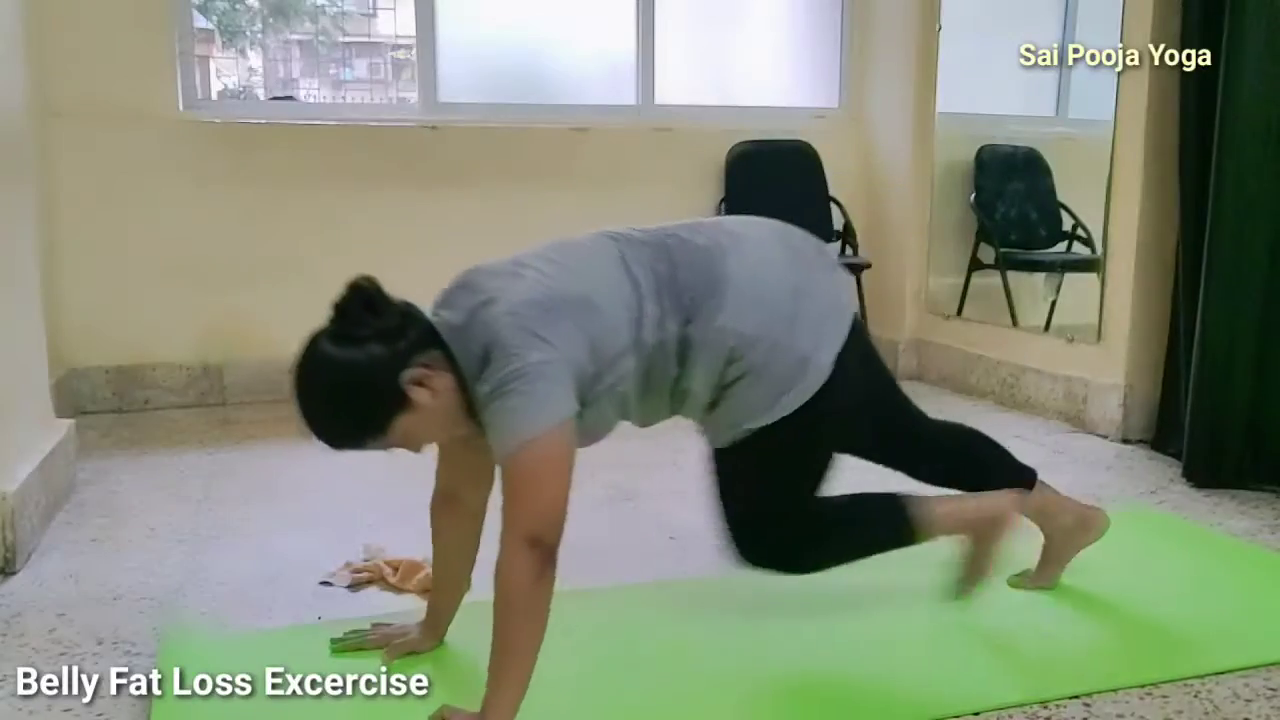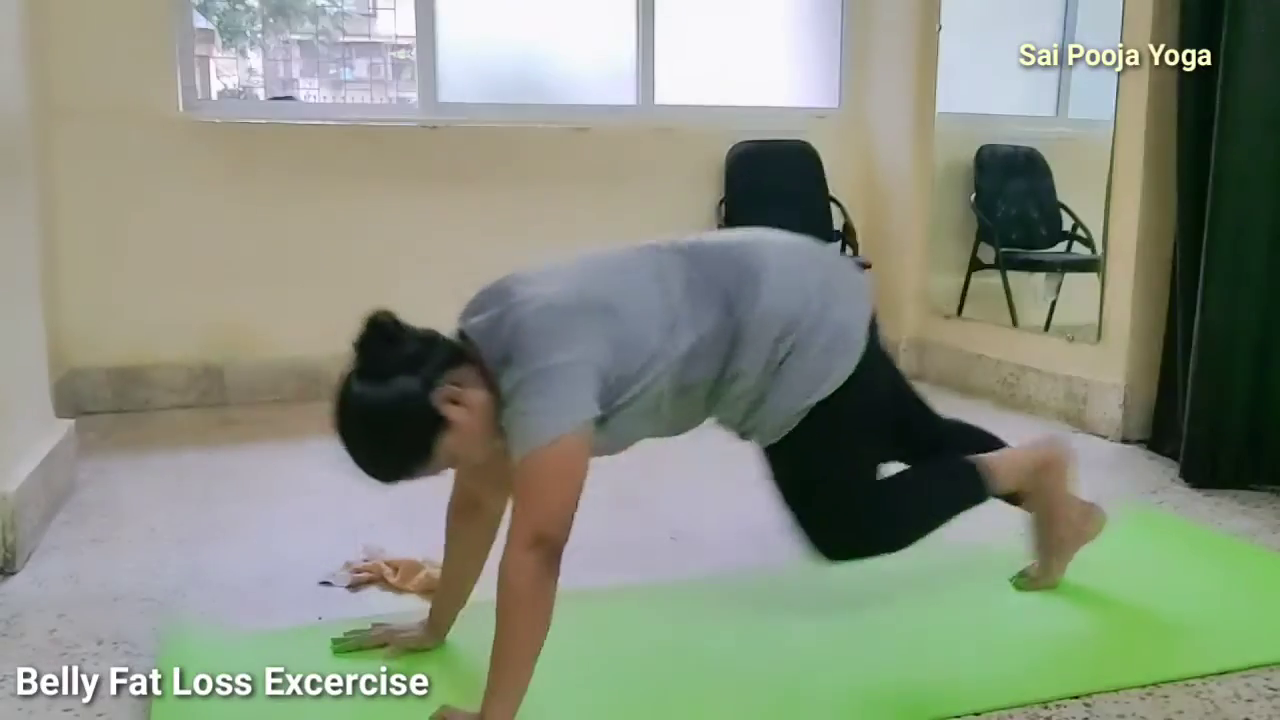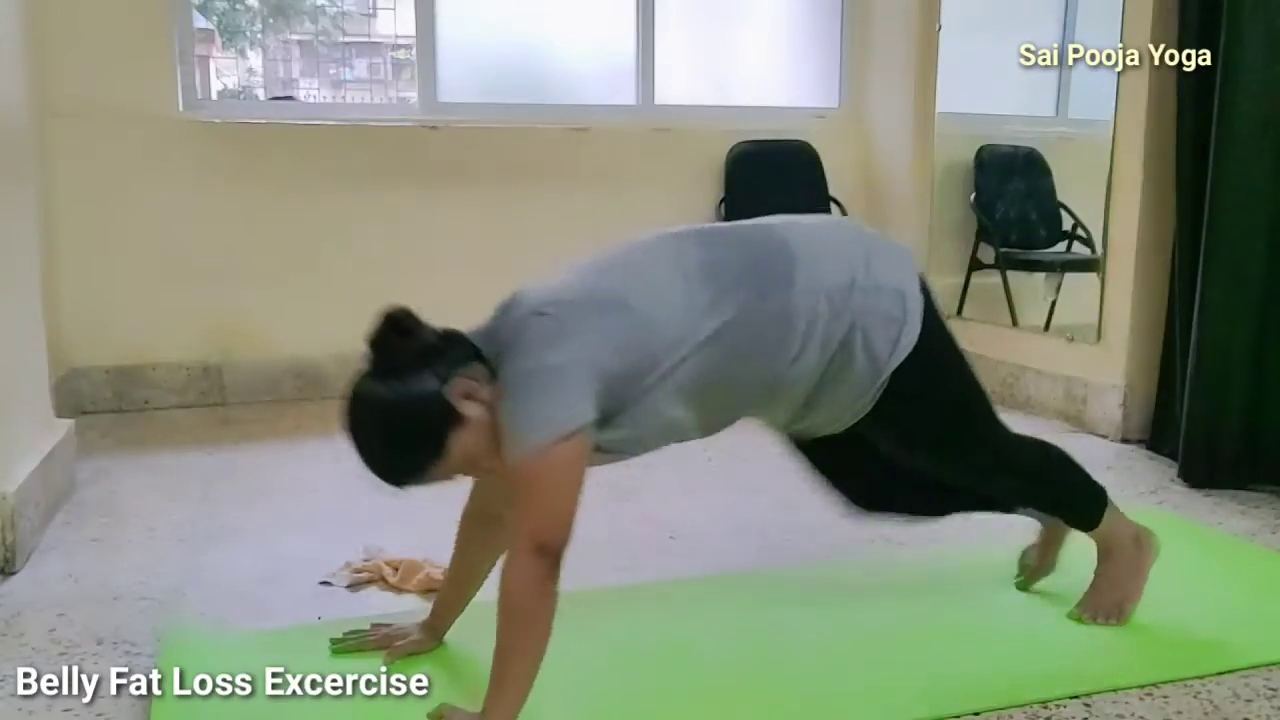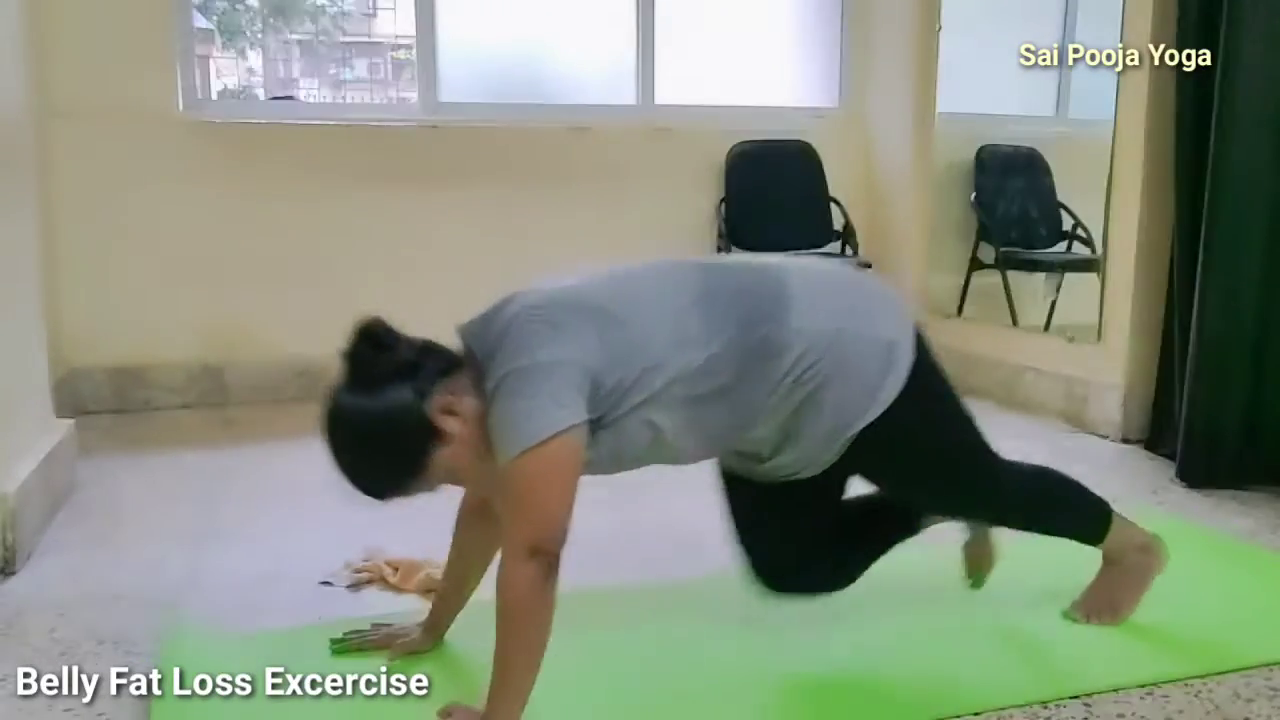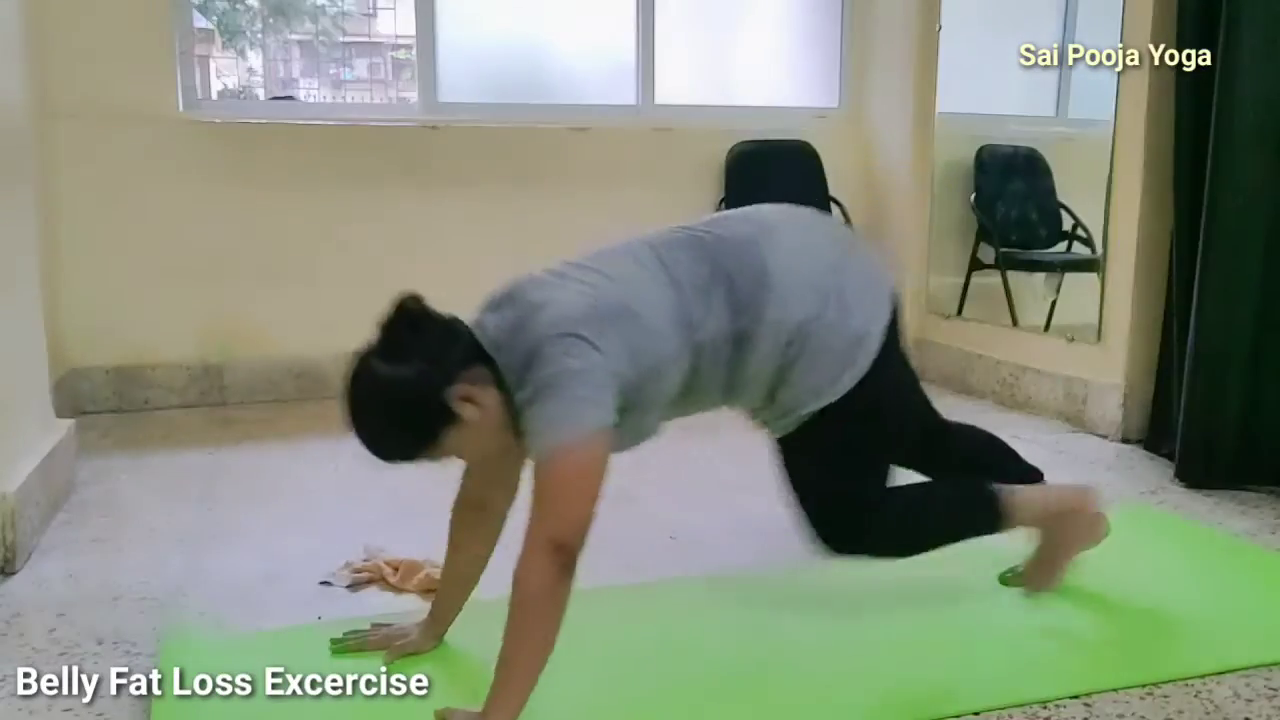
dt=1s
person 1, frame 1
left shoulder: (515, 366)
right shoulder: (450, 336)
left elbow: (530, 545)
right elbow: (459, 493)
right wrist: (433, 625)
left hip: (773, 336)
right hip: (778, 284)
left knee: (768, 537)
right knee: (901, 436)
left ankle: (978, 512)
right ankle: (1066, 514)
person 1, frame 2
left shoulder: (540, 376)
right shoulder: (472, 355)
left elbow: (534, 549)
right elbow: (479, 501)
right wrist: (432, 626)
left hip: (798, 331)
right hip: (776, 307)
left knee: (845, 528)
right knee: (911, 436)
left ankle: (1022, 471)
right ankle: (1068, 511)
person 1, frame 3
left shoulder: (539, 371)
right shoulder: (491, 363)
left elbow: (536, 552)
right elbow: (492, 509)
right wrist: (433, 627)
left hip: (854, 313)
right hip: (790, 355)
left knee: (979, 452)
right knee: (874, 489)
left ankle: (1122, 539)
right ankle: (1046, 510)
person 1, frame 4
left shoulder: (528, 378)
right shoulder: (477, 374)
left elbow: (530, 558)
right elbow: (487, 509)
right wrist: (430, 629)
left hip: (839, 357)
right hip: (770, 380)
left knee: (976, 484)
right knee: (791, 567)
left ankle: (1130, 549)
right ankle: (948, 509)
person 1, frame 5
left shoulder: (560, 371)
right shoulder: (490, 346)
left elbow: (553, 553)
right elbow: (483, 498)
right wrist: (433, 627)
left hip: (819, 305)
right hip: (796, 264)
left knee: (848, 523)
right knee: (911, 435)
left ankle: (1049, 506)
right ankle: (1066, 514)
